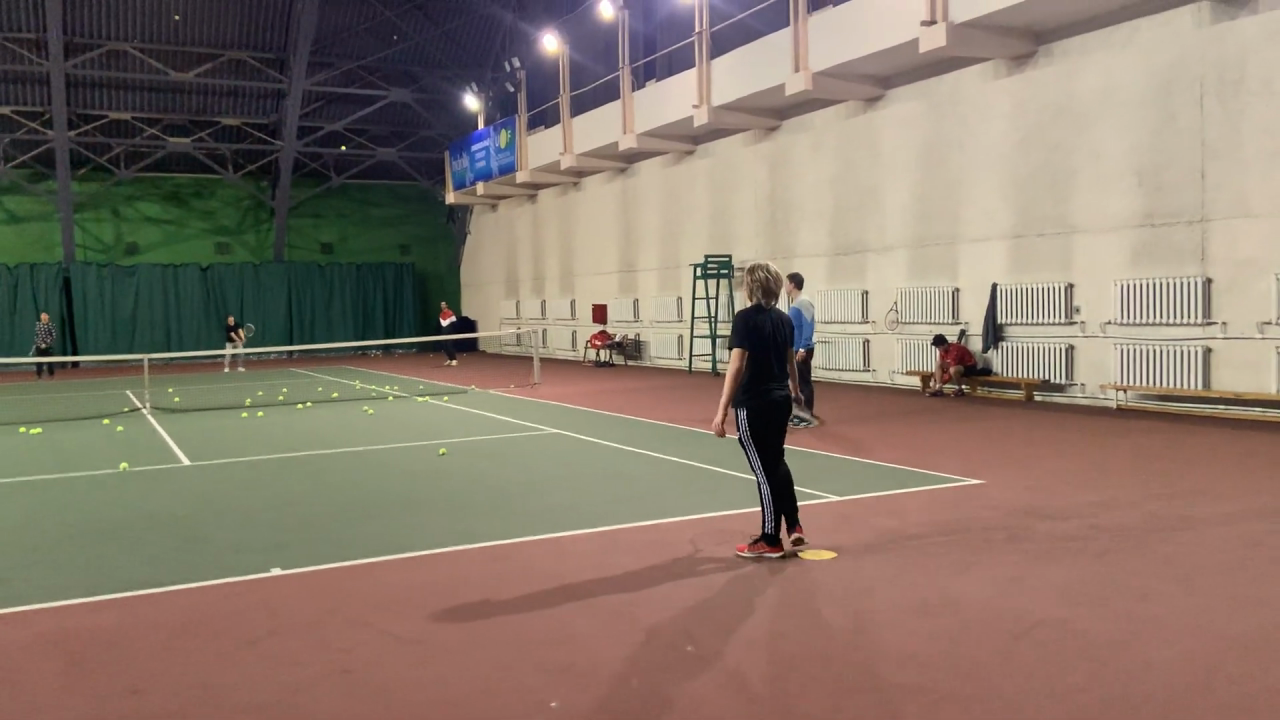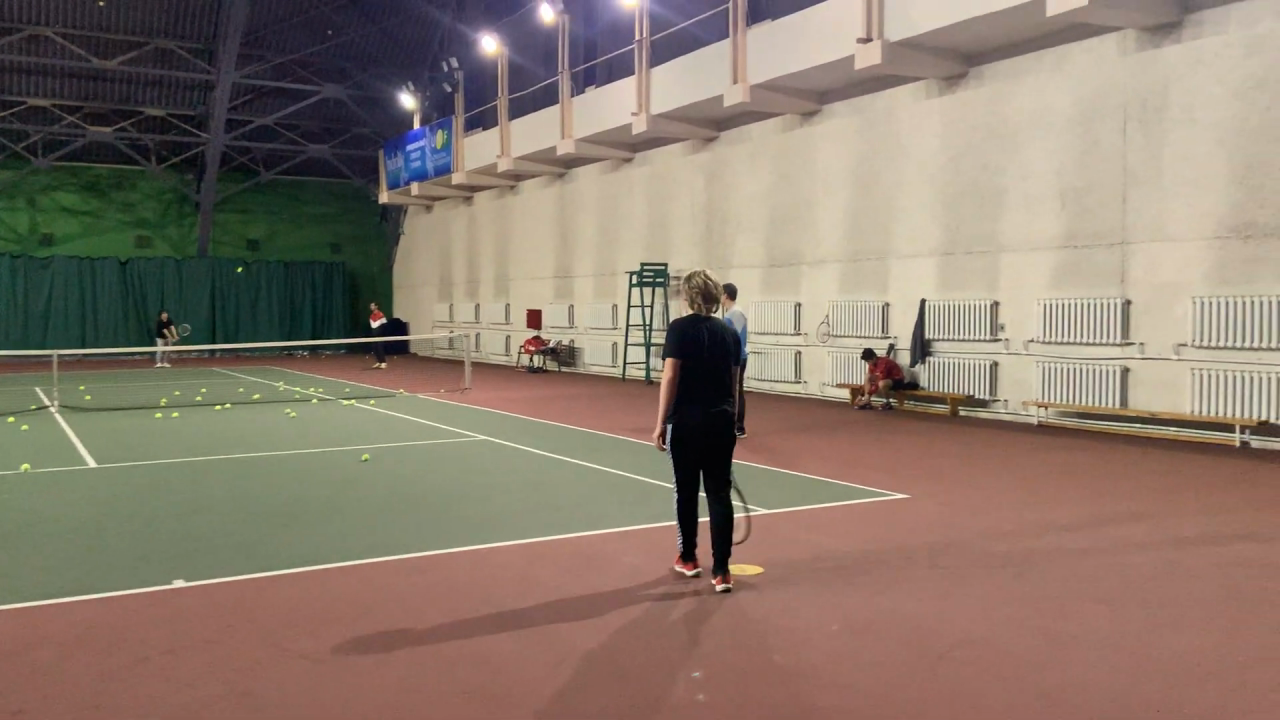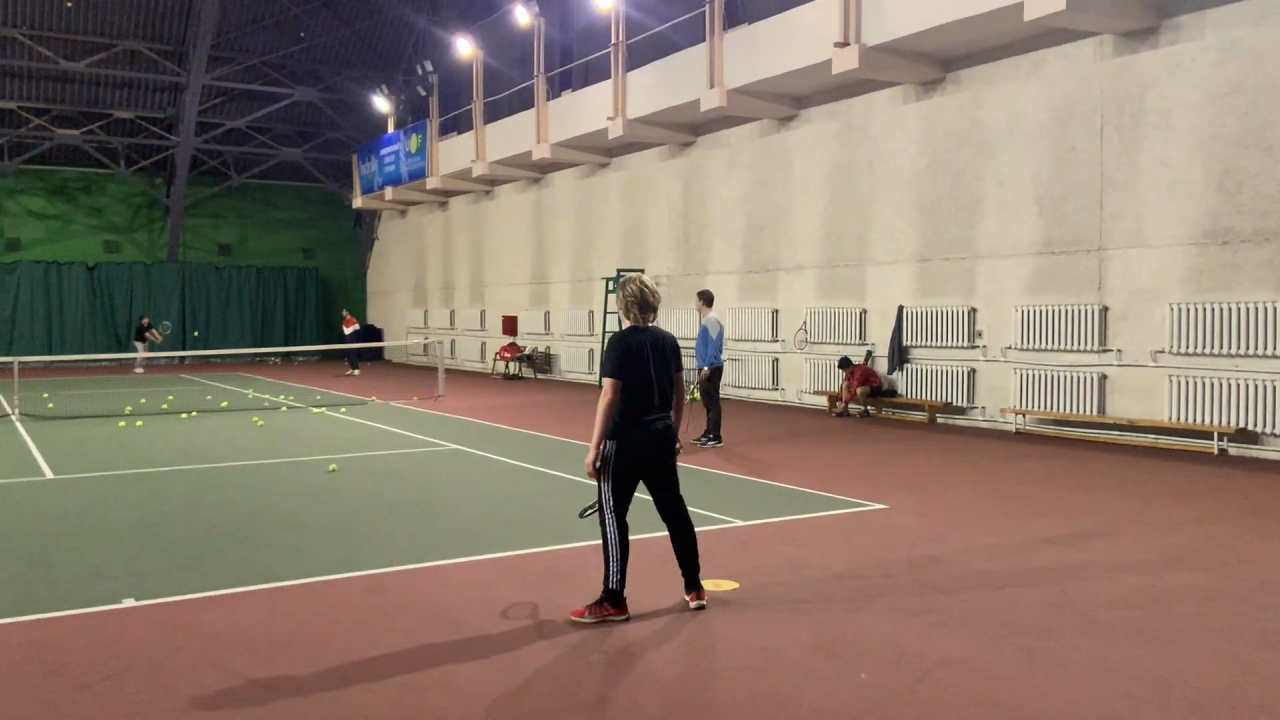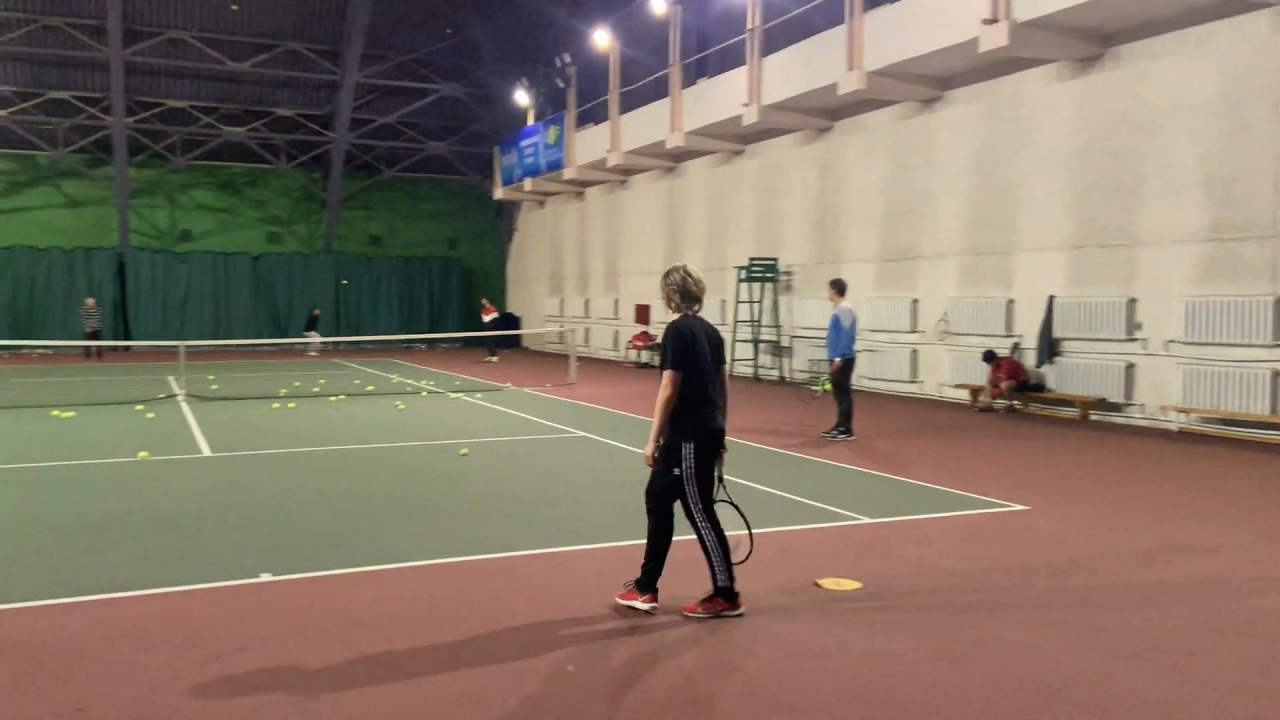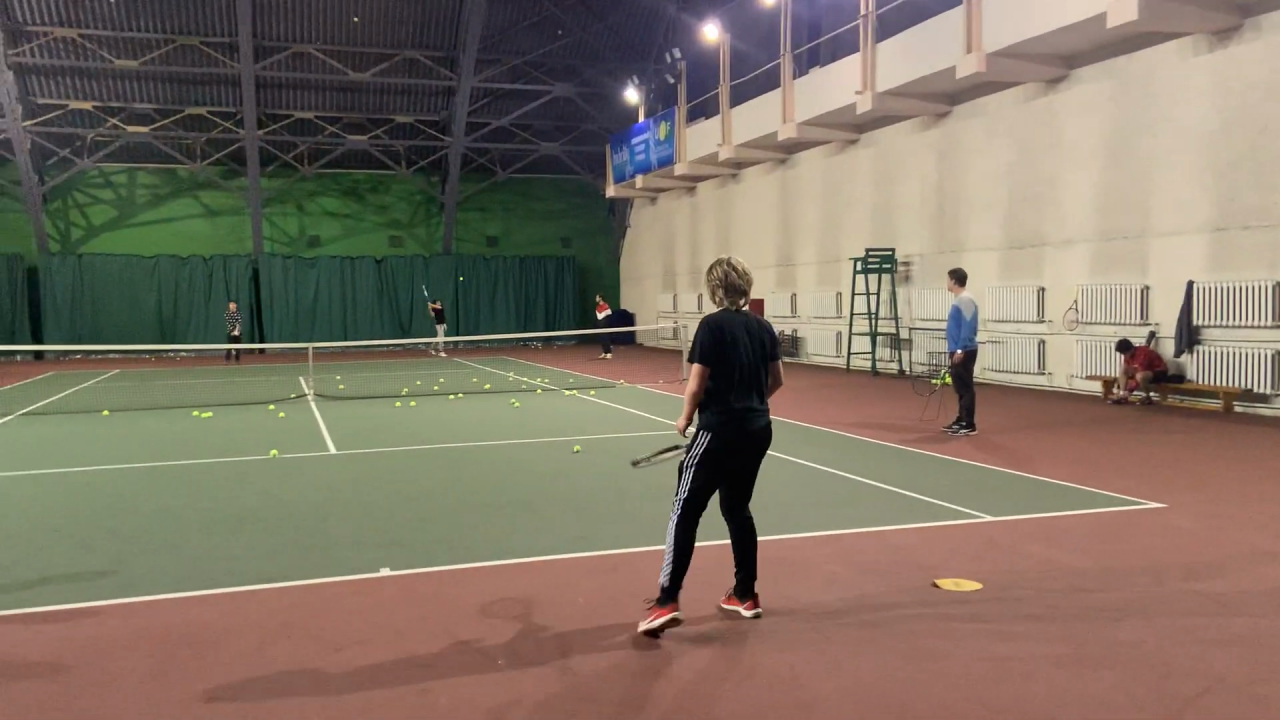
dt=0.5s
person 1, frame 1
left shoulder: (745, 317)
right shoulder: (783, 319)
left elbow: (737, 366)
left wrist: (722, 409)
right wrist: (794, 389)
left hip: (753, 404)
right hip: (779, 400)
left knee: (764, 470)
right knee: (776, 462)
left ankle: (770, 540)
right ankle: (794, 526)
person 1, frame 2
left shoulder: (680, 328)
right shoulder: (729, 333)
left elbow: (670, 377)
right elbow: (733, 381)
left wrist: (660, 423)
left hip: (686, 421)
right hip: (722, 421)
left knee: (685, 489)
right knee: (720, 493)
left ankle: (688, 557)
right ankle: (721, 571)
person 1, frame 3
left shoulder: (621, 341)
right shoulder: (668, 341)
left elbow: (609, 398)
right elbow: (679, 392)
left wrist: (594, 448)
right wrist: (673, 431)
left hip: (625, 440)
right hip: (661, 437)
left knee: (612, 515)
right knee: (674, 510)
left ankle: (613, 601)
right ankle: (694, 587)
person 1, frame 4
left shoulder: (678, 331)
right shoulder: (710, 331)
left elbow: (668, 391)
right elbow: (722, 388)
left wrist: (653, 440)
right wrist: (718, 436)
left hip: (689, 435)
right hip: (708, 431)
left knee: (698, 512)
right knee: (657, 500)
left ankle: (726, 596)
right ankle: (644, 587)
person 1, frame 5
left shoulder: (712, 325)
right shoulder: (763, 326)
left elbow: (696, 386)
right elbow: (776, 380)
left wrist: (685, 419)
left hip: (720, 429)
right hip: (758, 429)
left knee: (686, 510)
right knee: (737, 507)
left ankle: (668, 602)
right ankle: (745, 593)
